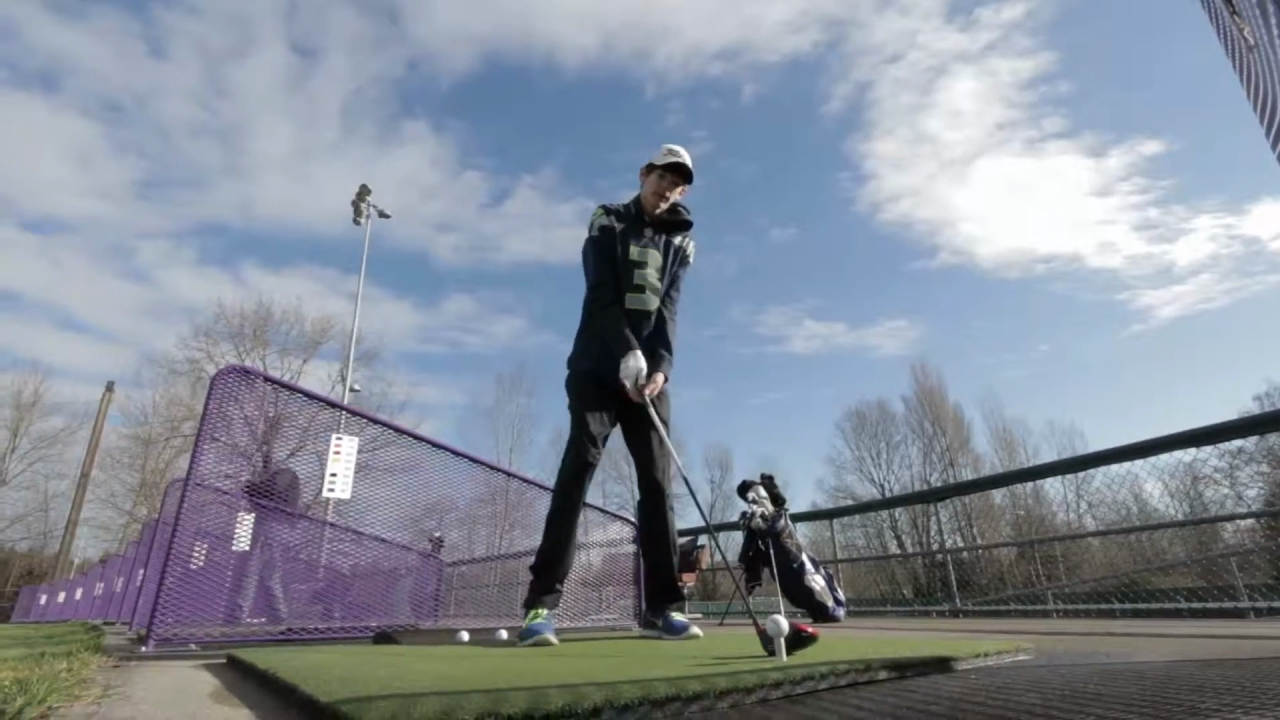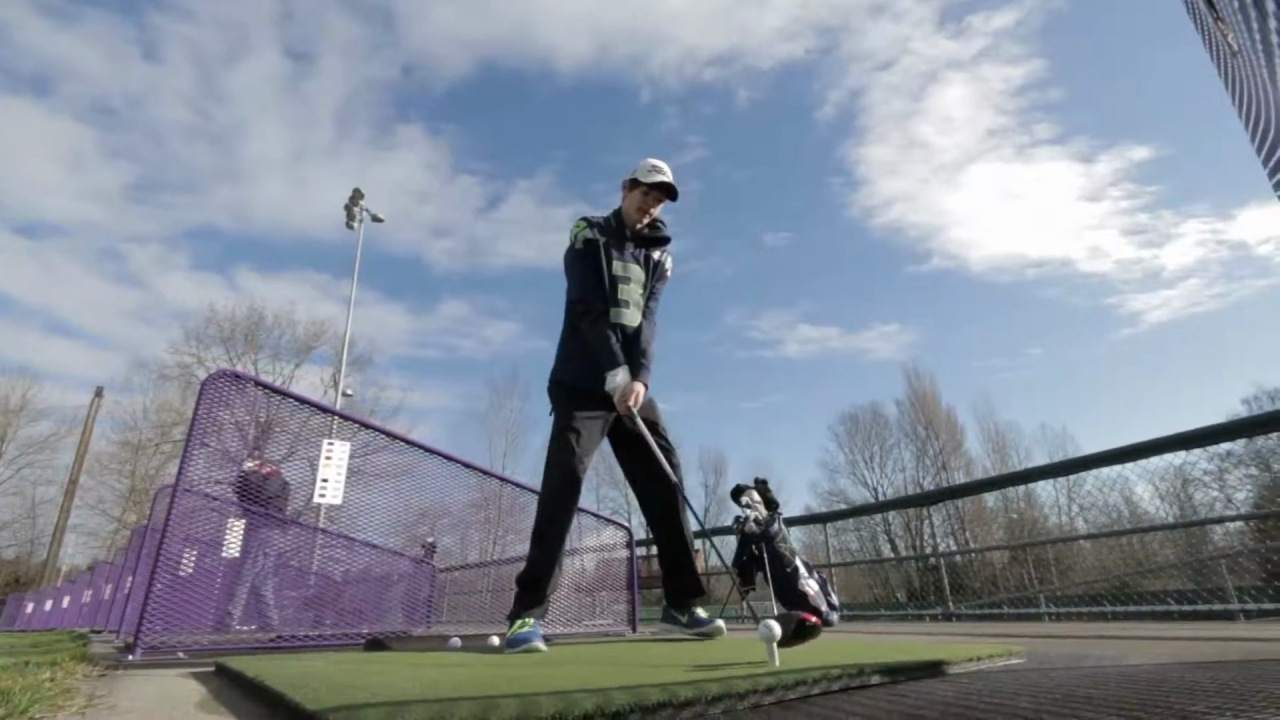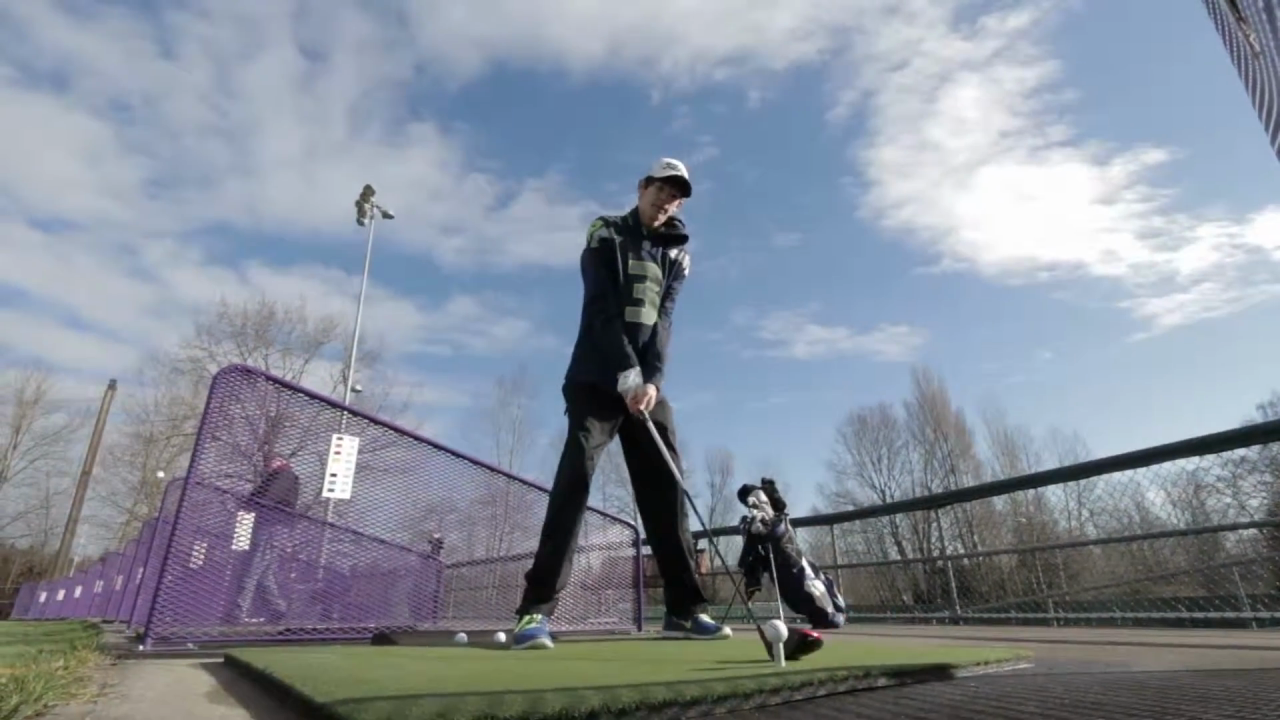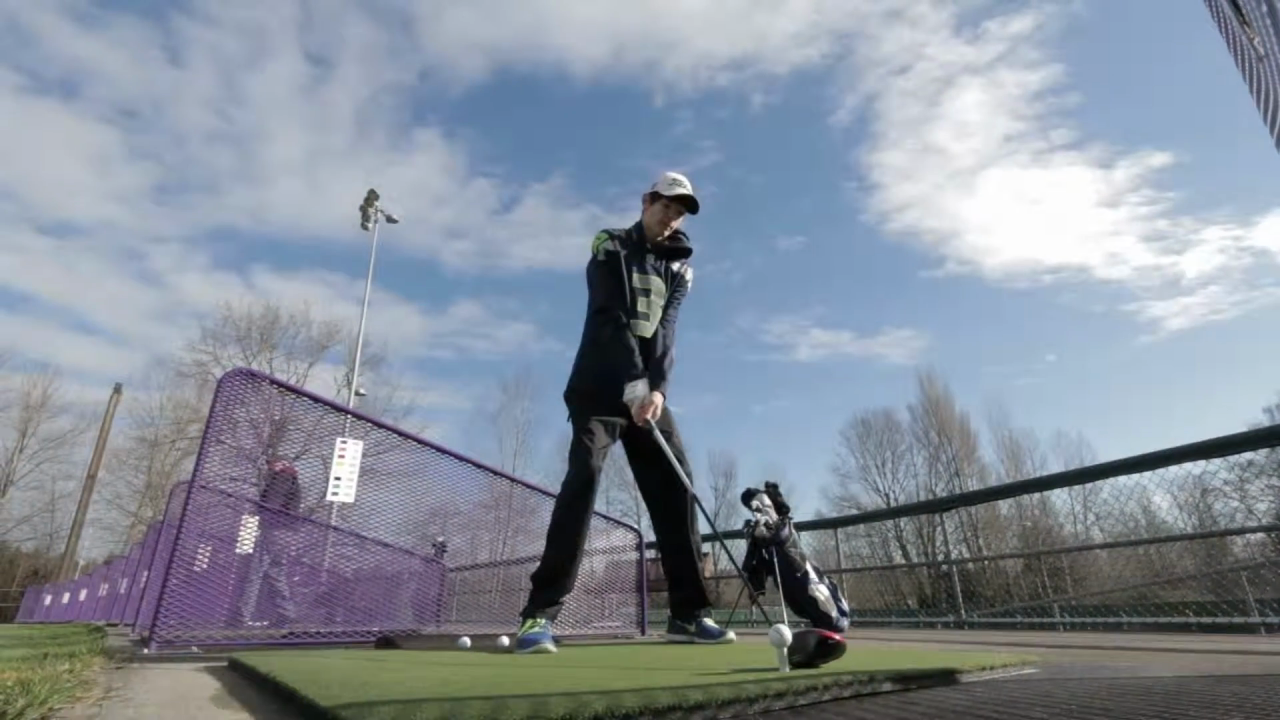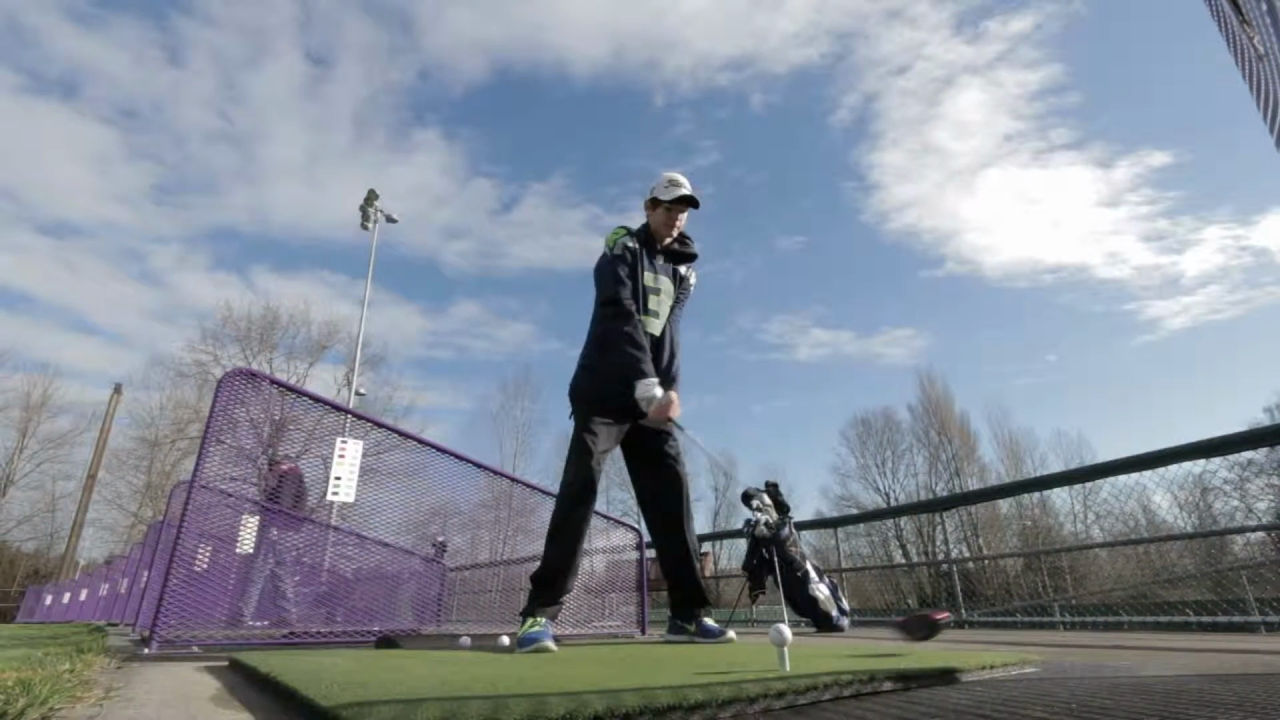
dt=1s
person 1, frame 1
left shoulder: (680, 241)
right shoulder: (609, 222)
left elbow: (668, 309)
right elbow: (602, 296)
left wrist: (661, 368)
right wrist: (629, 355)
left hip: (650, 374)
right hip: (597, 370)
left knee: (656, 480)
right knee: (580, 463)
left ankle: (661, 605)
right ankle: (542, 603)
person 1, frame 2
left shoulder: (658, 255)
right shoulder: (589, 236)
left elbow: (647, 319)
right elbow: (590, 311)
left wrist: (639, 378)
right wrist: (615, 374)
left hip: (633, 384)
right hip: (582, 382)
left knee: (664, 478)
right knee: (565, 477)
left ankle: (681, 601)
right ankle: (527, 614)
person 1, frame 3
left shoulder: (677, 253)
right shoulder: (606, 234)
left elbow: (662, 319)
right elbow: (604, 309)
left wrist: (651, 380)
right wrist: (626, 375)
left hip: (647, 384)
right hip: (597, 380)
left knee: (666, 487)
right knee: (576, 475)
left ankle: (684, 609)
right ankle: (536, 609)
person 1, frame 4
left shoulder: (679, 266)
right shoulder: (611, 247)
left elbow: (665, 330)
right elbow: (613, 321)
left wrist: (657, 389)
right wrist: (635, 385)
left hip: (649, 392)
right hip: (600, 389)
left knee: (676, 488)
right knee: (583, 479)
left ankle: (688, 613)
right ankle: (540, 613)
person 1, frame 5
left shoulder: (683, 268)
right shoulder: (622, 247)
left elbow: (668, 330)
right elbow: (623, 318)
left wrist: (670, 389)
right wrist: (647, 384)
left hip: (651, 397)
right hip: (605, 390)
left knee: (672, 492)
right knee: (582, 483)
left ankle: (688, 613)
right ankle: (540, 613)
